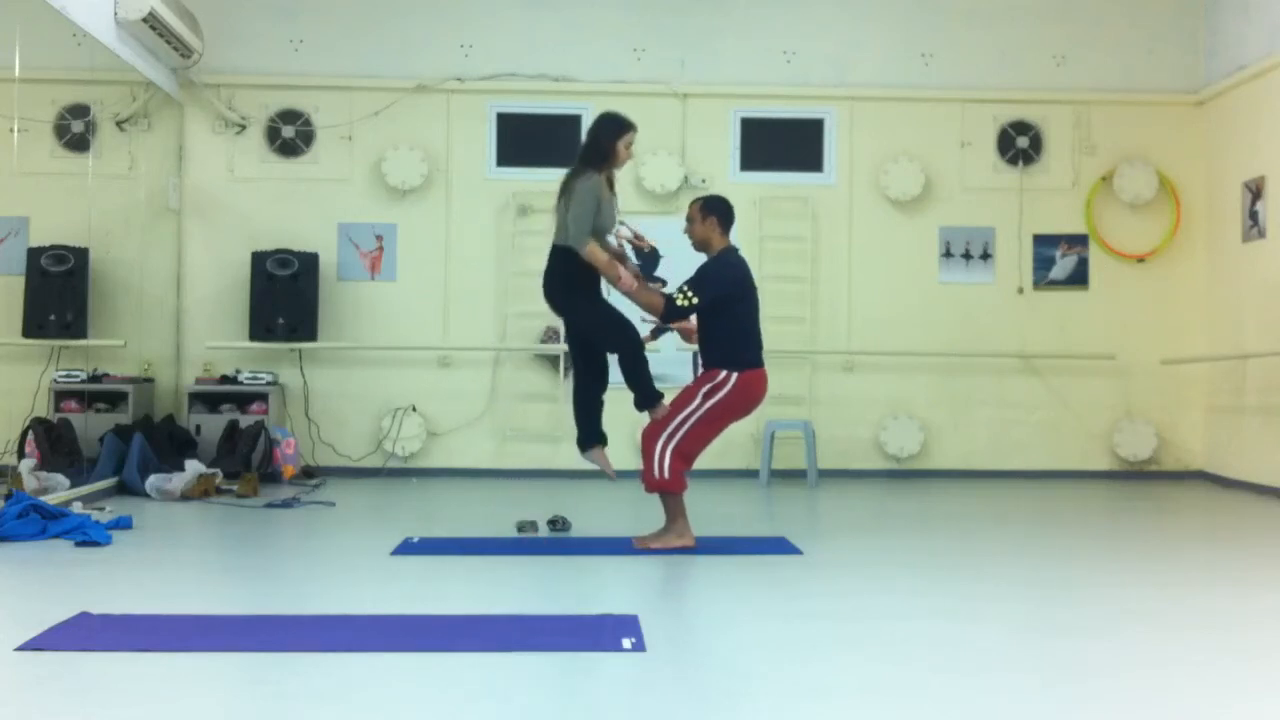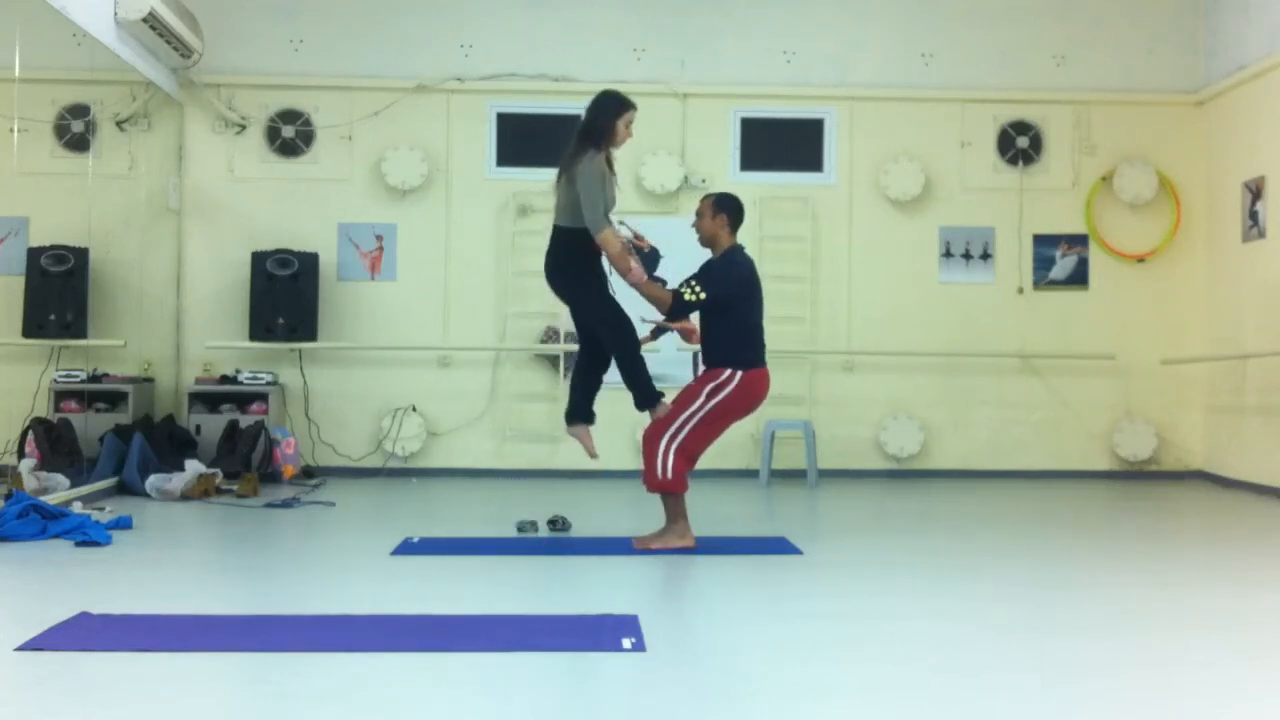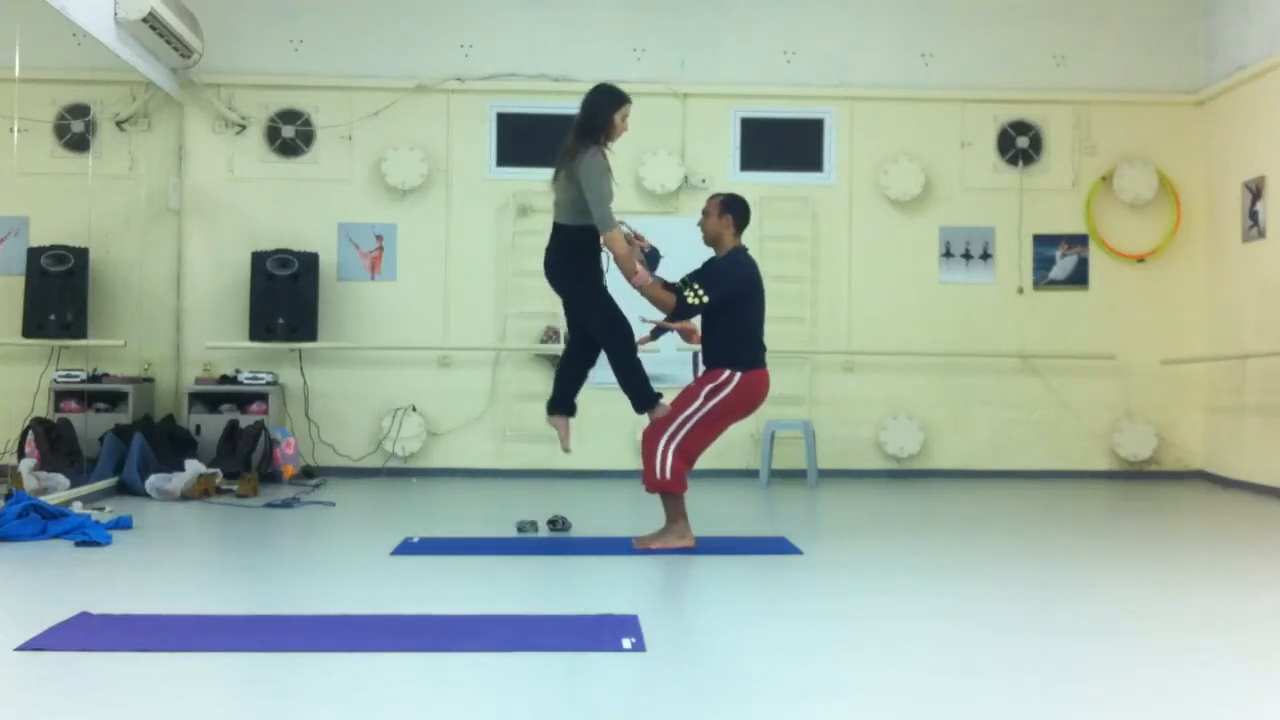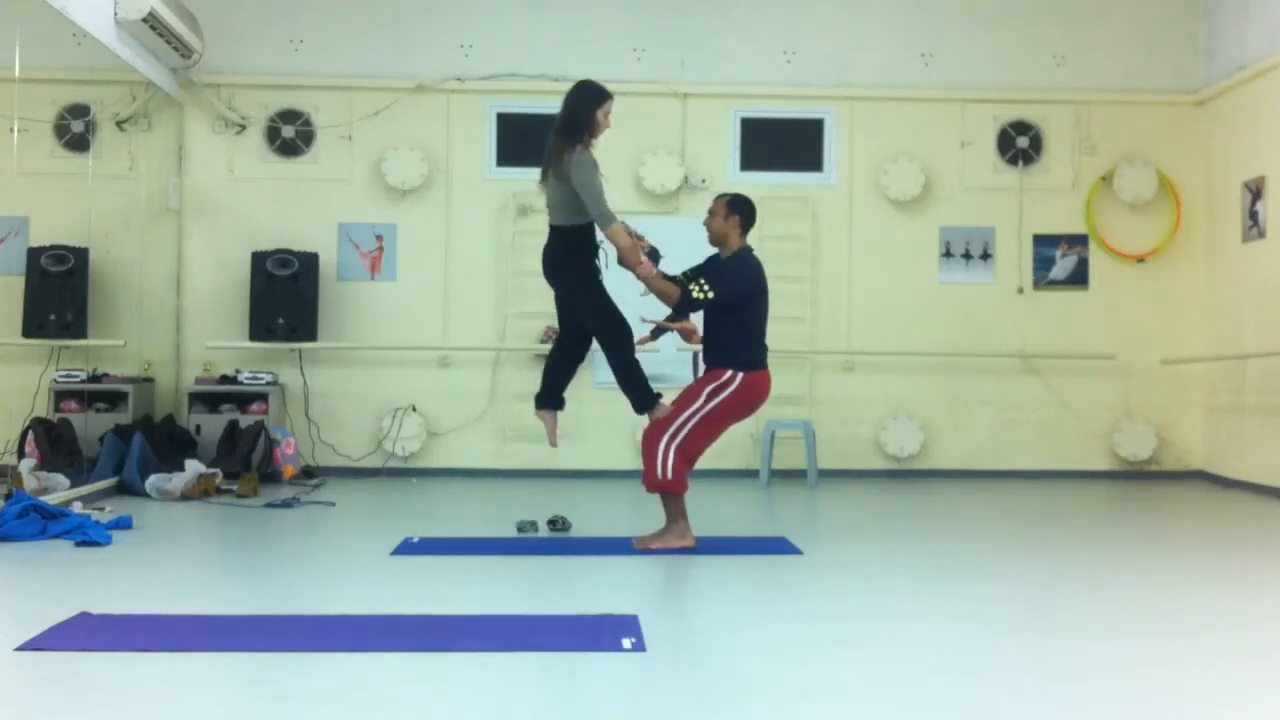
dt=0.2s
person 1, frame 1
left shoulder: (603, 182)
right shoulder: (588, 182)
right elbow: (578, 238)
left wrist: (619, 259)
right wrist: (614, 271)
left hip: (581, 281)
right hip: (566, 281)
left knee: (591, 367)
right knee: (625, 336)
left ankle: (591, 442)
right ankle: (652, 405)
person 1, frame 2
left shoulder: (600, 161)
right shoulder: (589, 162)
right elbow: (594, 222)
left wrist: (622, 245)
right wrist: (623, 263)
left hip: (582, 260)
right hip: (569, 261)
left knee: (597, 343)
right knee: (619, 331)
left ankle: (579, 418)
right ankle: (652, 405)
person 1, frame 3
left shoulder: (585, 154)
right shoulder: (590, 158)
right elbow: (602, 219)
left wrist: (624, 243)
right wrist: (628, 263)
left hip: (576, 255)
right hip: (570, 259)
left knee: (586, 337)
right knee: (616, 332)
left ankle: (560, 410)
right ankle: (650, 406)
person 1, frame 4
left shoulder: (567, 152)
right shoulder: (577, 157)
right elbow: (599, 213)
left wrist: (625, 237)
right wrist: (633, 255)
left hip: (569, 255)
right hip: (571, 258)
left knee: (575, 334)
right knee: (615, 333)
left ankle: (548, 404)
right ankle: (650, 406)
person 2, frame 1
left shoulder: (722, 269)
right shoulder: (724, 266)
left elbow: (671, 311)
right elbow: (678, 307)
left wrist: (626, 285)
right wrist: (637, 281)
left hip: (735, 379)
right hip: (732, 376)
left knee: (661, 440)
right knee: (665, 439)
left ankle: (679, 530)
right ankle: (676, 527)
person 2, frame 2
left shoulder: (731, 267)
right shoulder: (722, 265)
left elbow: (676, 305)
right elbow: (680, 298)
left hip: (737, 378)
right hip: (730, 374)
left knee: (663, 440)
right knee: (666, 438)
left ankle: (679, 531)
right ankle: (675, 528)
person 2, frame 3
left shoulder: (735, 268)
right shoulder: (720, 265)
left elbow: (680, 308)
right elbow: (676, 291)
left wrist: (638, 280)
left hip: (737, 379)
right hip: (730, 375)
left knee: (662, 440)
right knee: (665, 438)
left ankle: (679, 530)
right ankle: (675, 527)
person 2, frame 4
left shoulder: (741, 268)
right shoulder: (721, 263)
left elbow: (684, 301)
right elbow: (676, 284)
left wrist: (642, 272)
left hip: (739, 379)
right hip: (730, 375)
left knee: (663, 440)
right knee: (665, 438)
left ankle: (679, 530)
right ankle: (675, 527)
